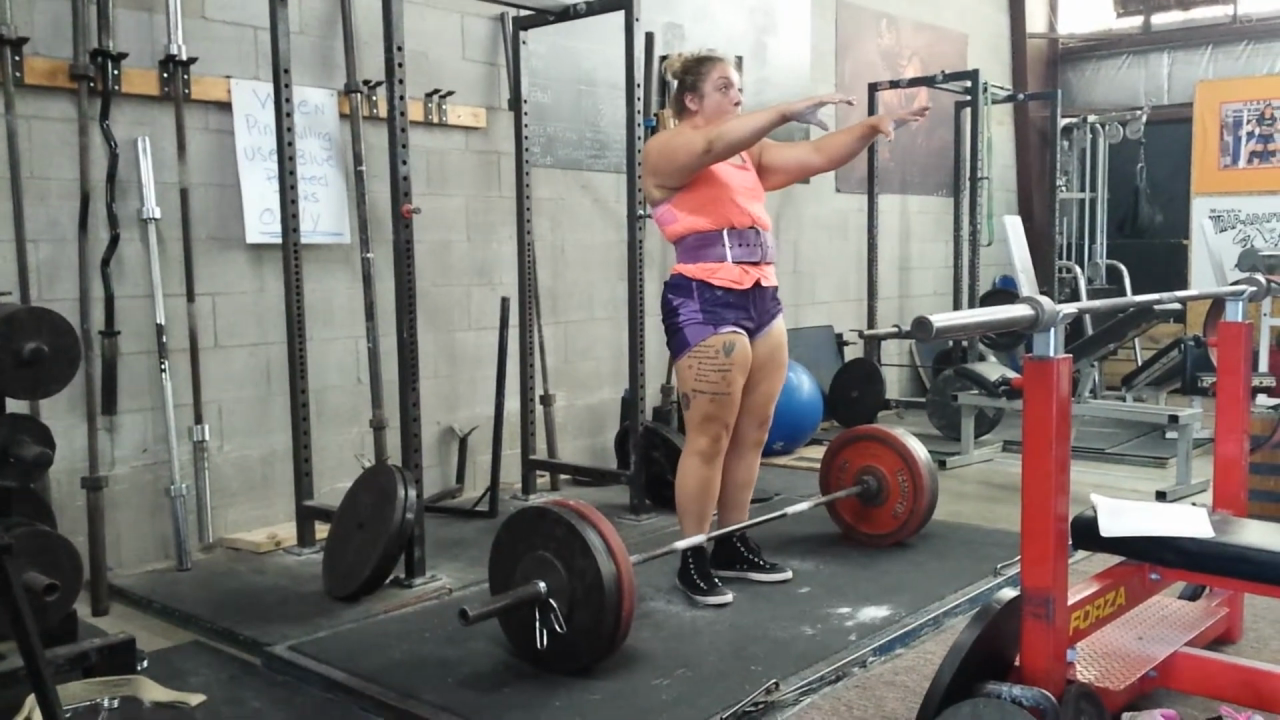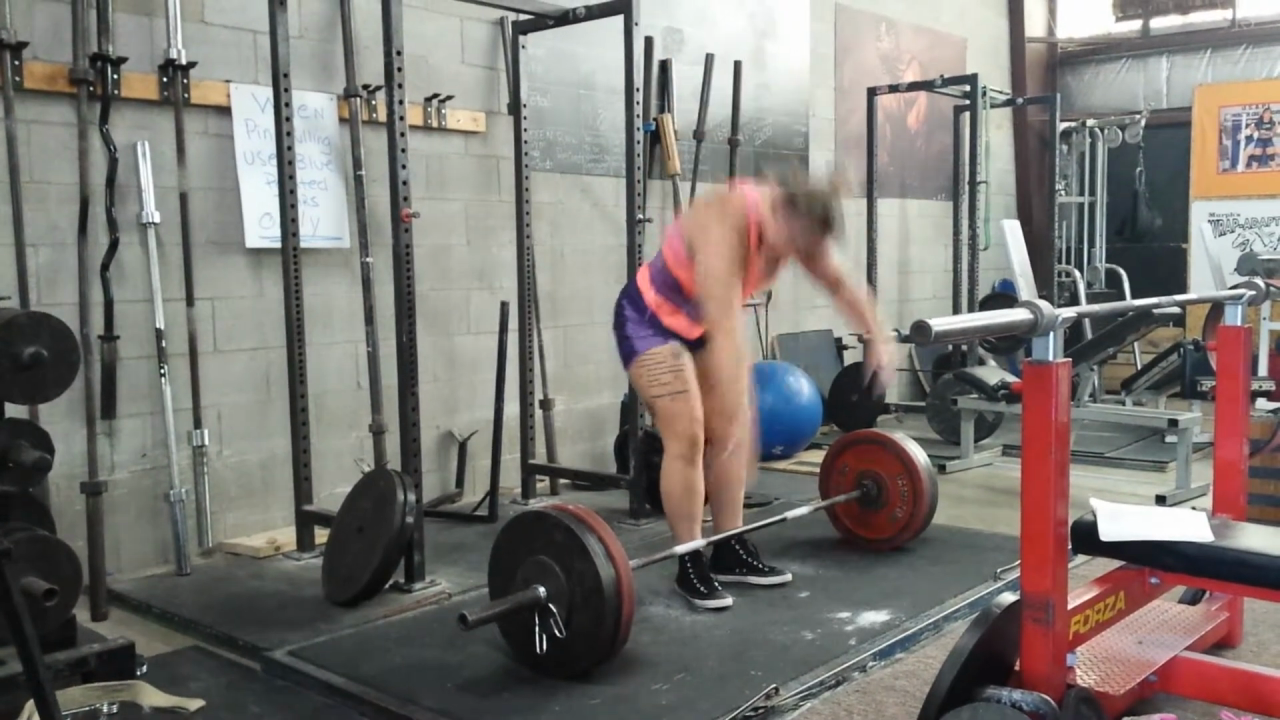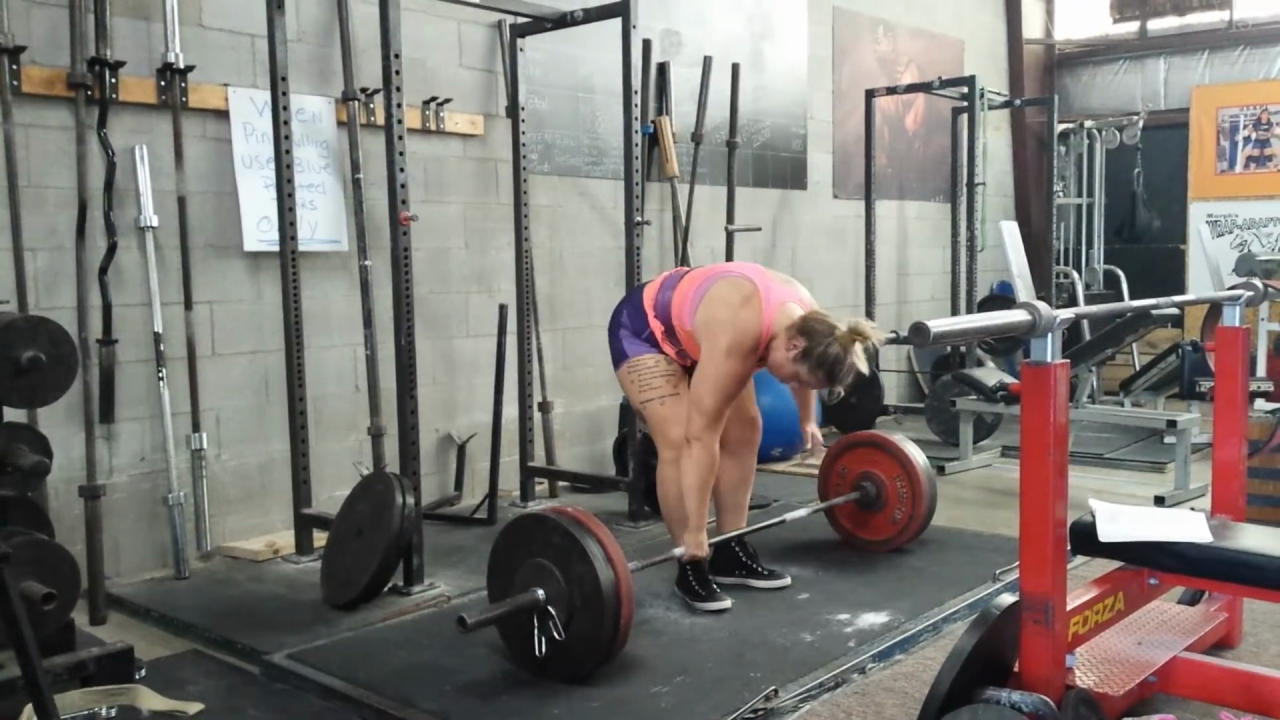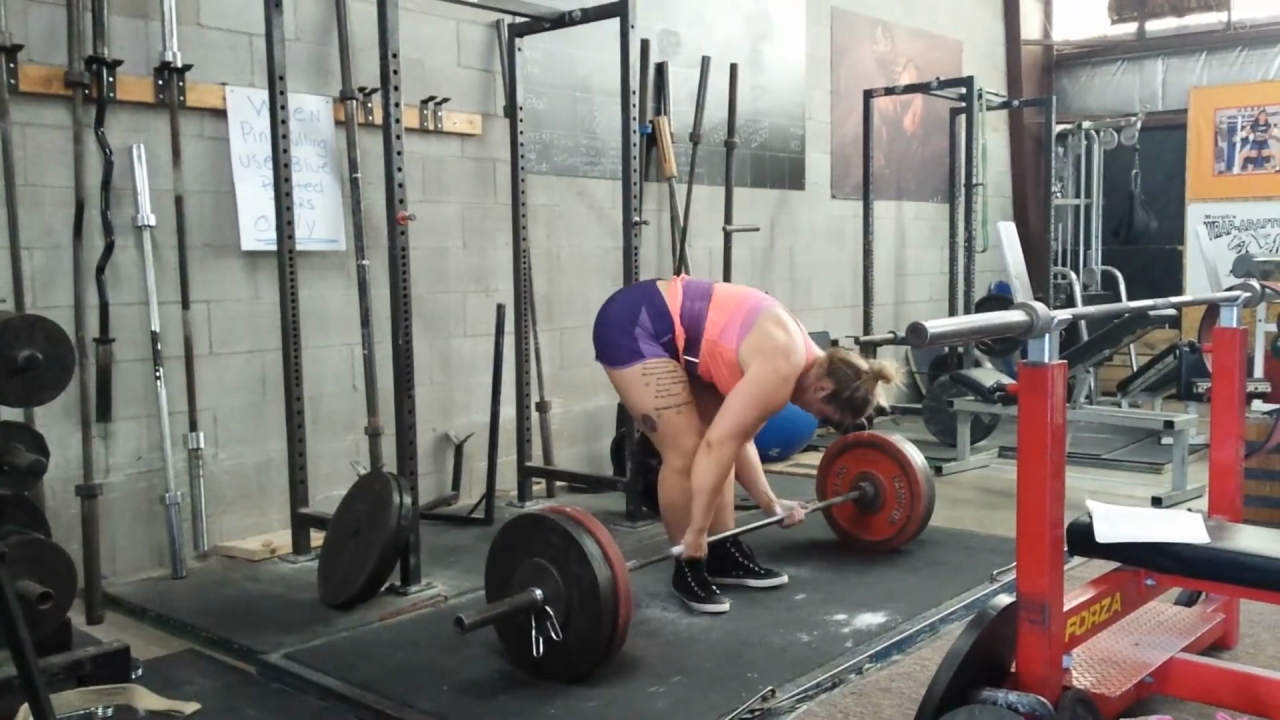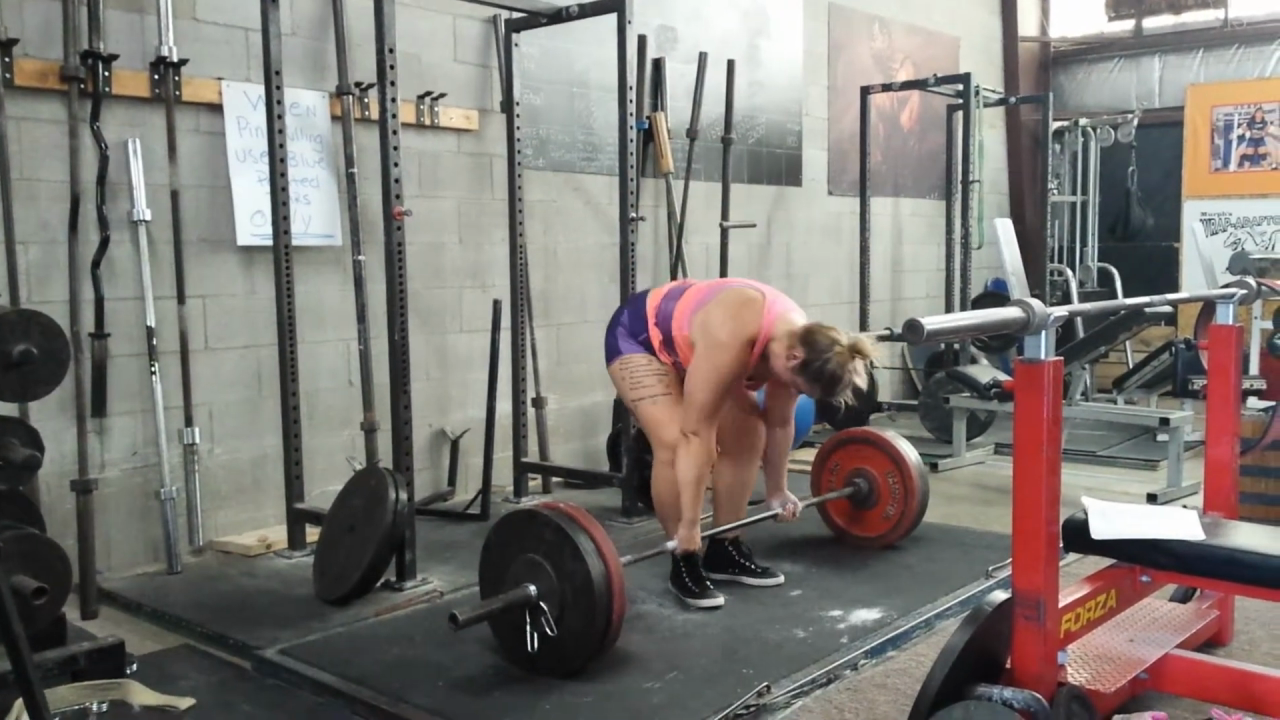
dt=0.5s
person 1, frame 1
left shoulder: (748, 151)
right shoulder: (665, 150)
left elbow: (816, 157)
right elbow: (714, 144)
left wrist: (871, 127)
right wrist: (788, 110)
left hip: (761, 300)
right hip: (704, 303)
left knee: (751, 434)
right knee: (709, 437)
left ankle: (731, 545)
right ankle: (692, 560)
person 1, frame 2
left shoulder: (791, 225)
right shoulder: (726, 224)
left elbow: (838, 283)
right elbow: (725, 326)
left wrist: (876, 334)
right wrist: (741, 415)
left hip: (705, 328)
right hip: (652, 318)
left knee: (728, 429)
right knee: (686, 437)
left ankle: (729, 550)
right ankle: (690, 564)
person 1, frame 3
left shoulder: (806, 320)
right shoulder: (735, 336)
left elbow: (796, 369)
right elbow: (700, 436)
left wrist: (808, 420)
right wrist: (694, 532)
left hip: (693, 332)
right hip: (644, 331)
left knee: (745, 431)
right knee: (678, 442)
left ankle: (730, 553)
right ankle: (691, 564)
person 1, frame 4
left shoulder: (799, 358)
right shoulder: (781, 369)
left elbow: (735, 439)
right elbow: (718, 445)
left wrist: (770, 503)
right wrist: (697, 531)
left hip: (670, 330)
right hip: (635, 326)
left knee: (719, 437)
right knee: (684, 451)
left ankle: (724, 554)
right ankle: (688, 566)
person 1, frame 5
left shoulder: (798, 339)
right shoulder: (731, 338)
left elbow: (780, 421)
right elbow: (696, 433)
left wrist: (777, 490)
right wrist: (689, 526)
left hip: (690, 350)
right hip: (640, 336)
left knee: (749, 437)
right knee: (675, 445)
left ankle: (724, 550)
right ankle: (685, 562)
